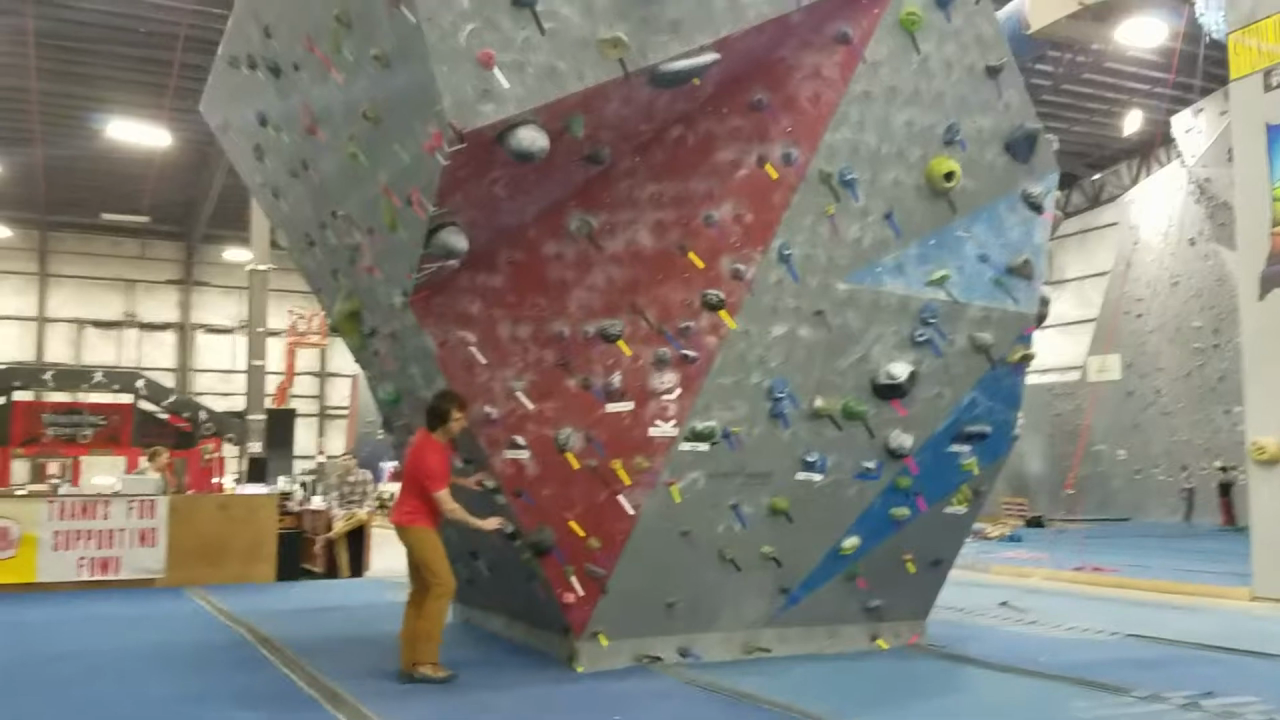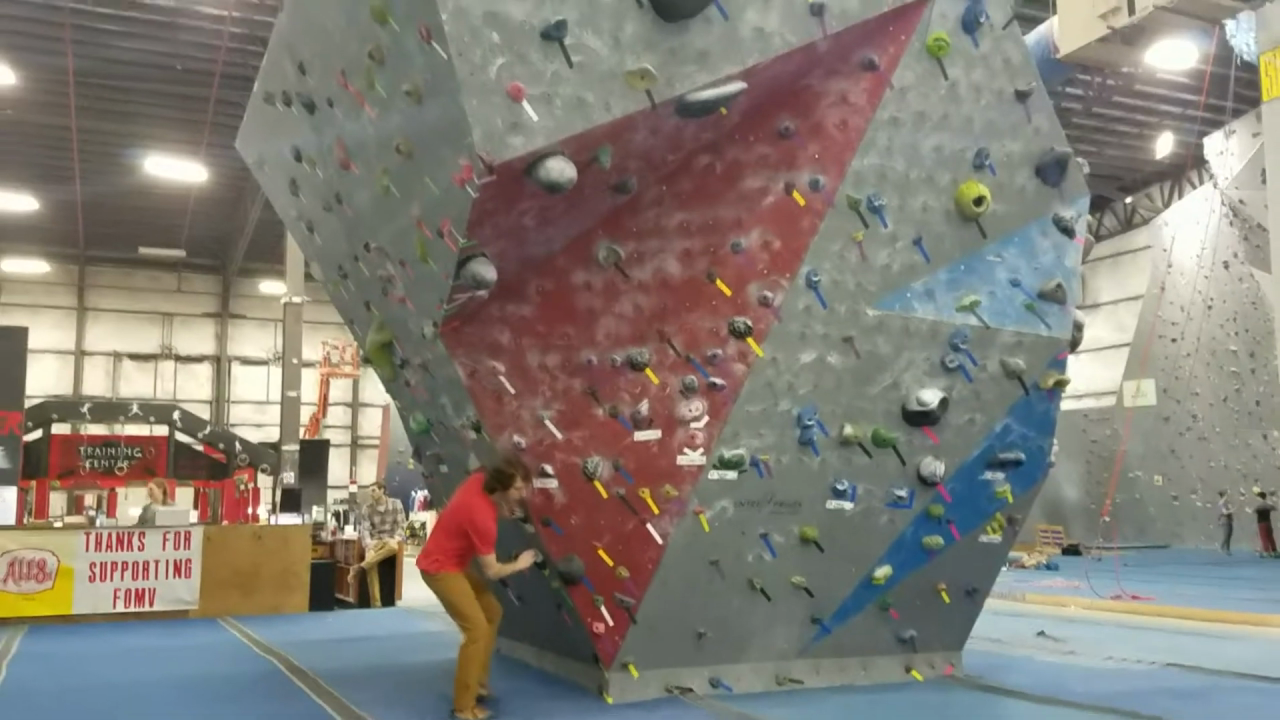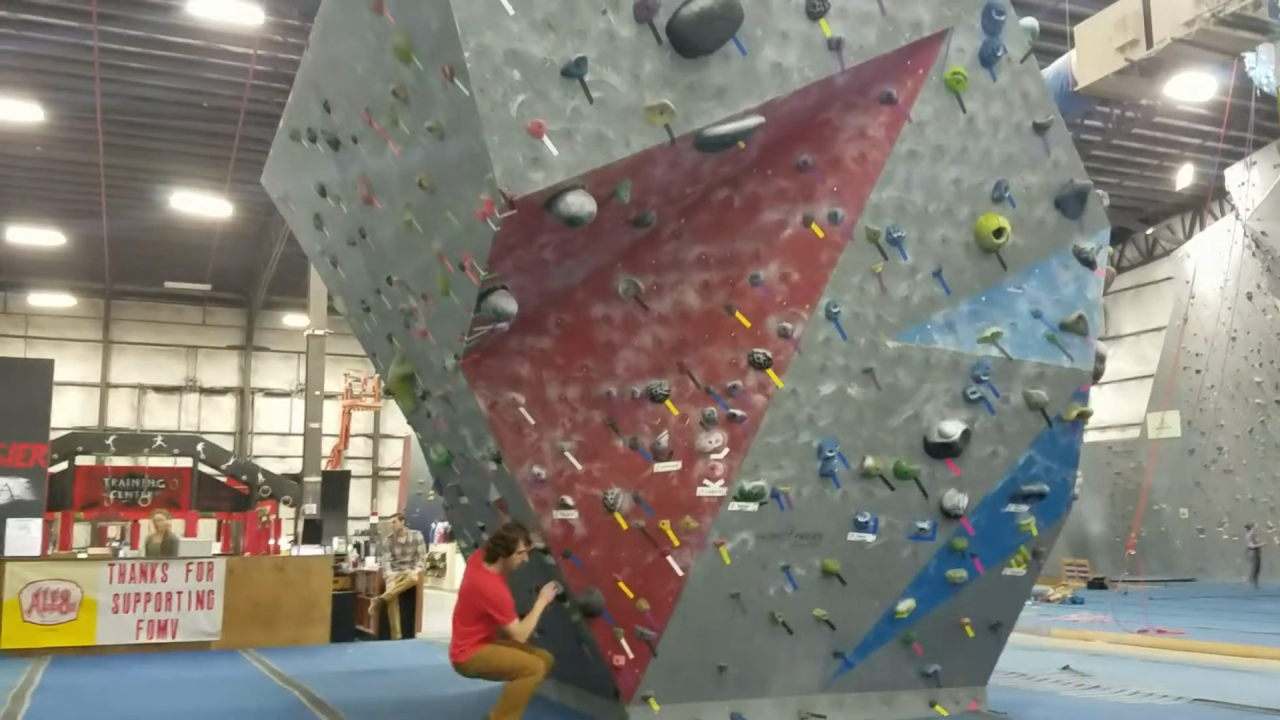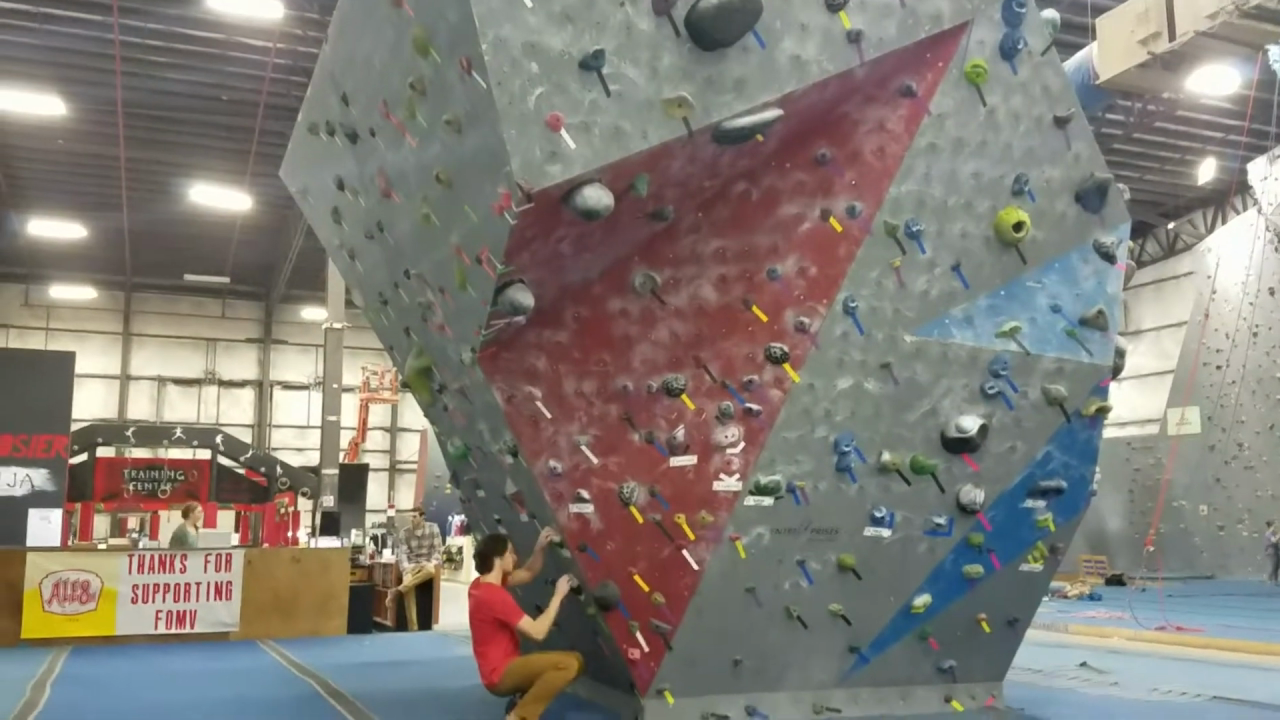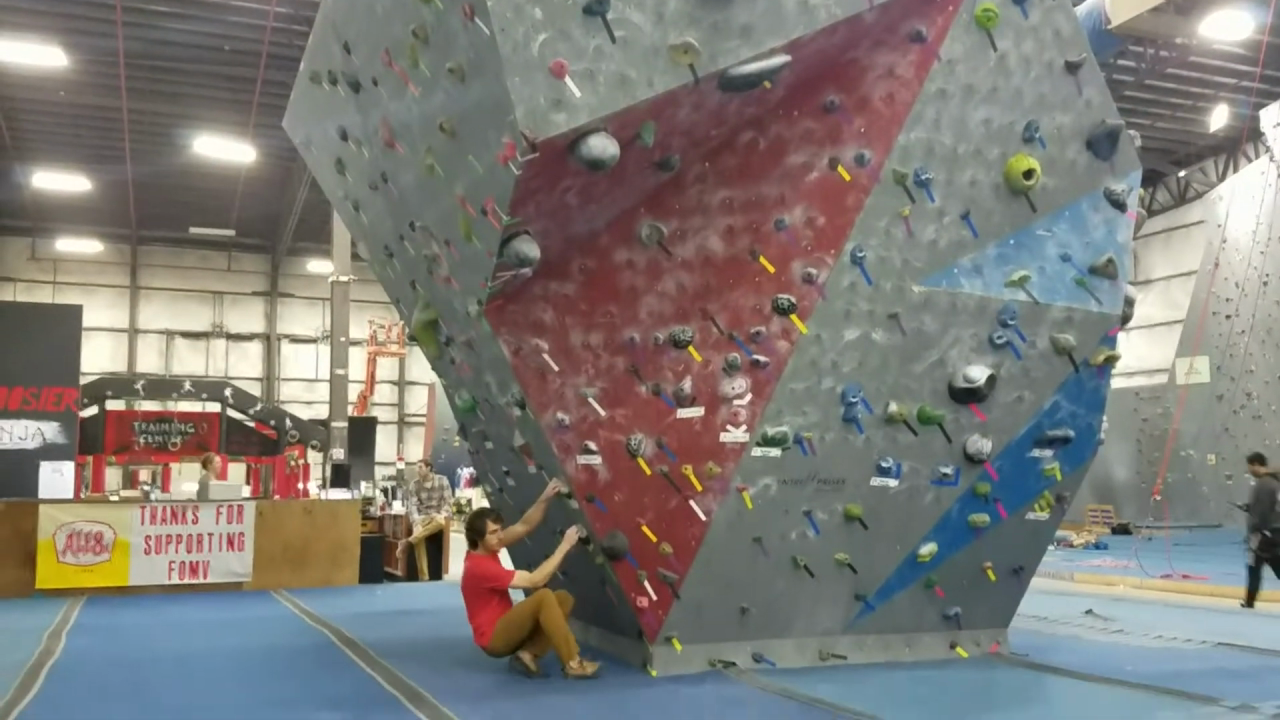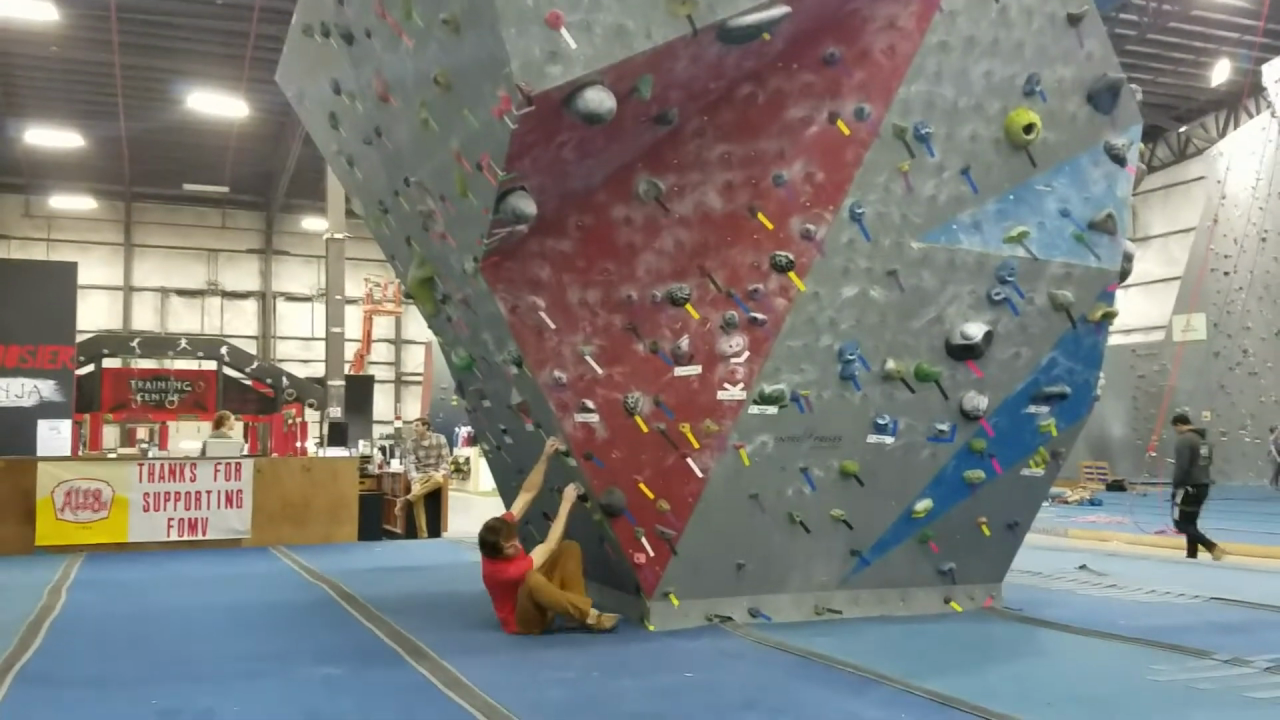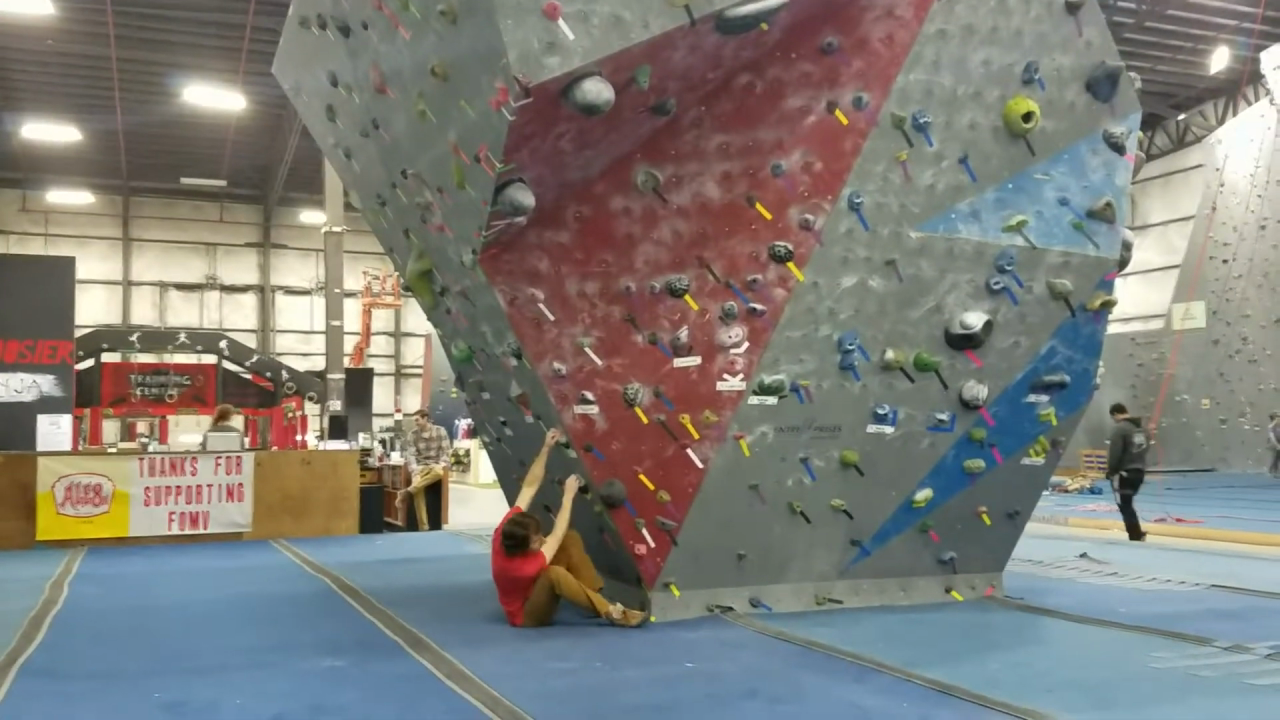
dt=0.7s
person 1, frame 1
left shoulder: (432, 440)
right shoulder: (429, 453)
right elbow: (448, 508)
left wrist: (463, 481)
right wrist: (482, 524)
left hip: (415, 521)
right hip: (416, 524)
left knee: (422, 591)
right knee: (444, 585)
left ankle: (411, 664)
right ankle: (426, 661)
person 1, frame 2
left shoulder: (478, 480)
right shoulder: (483, 517)
right elbow: (491, 571)
left wrist: (500, 511)
right wrist: (520, 564)
left hip: (452, 561)
right hip: (440, 568)
left knee: (493, 613)
right knee: (477, 629)
left ankle: (477, 684)
person 1, frame 3
left shoulder: (478, 559)
right shoulder: (493, 588)
right elbow: (519, 635)
left wrist: (520, 546)
right wrist: (542, 601)
left hip: (478, 642)
right hip: (468, 657)
left knee: (544, 659)
right knee: (534, 667)
person 1, frame 4
left shoulder: (481, 585)
right shoulder: (494, 596)
left elbow: (528, 574)
right elbow: (537, 632)
left wrist: (540, 548)
right wrist: (558, 595)
left hip: (504, 668)
right hip: (500, 675)
left knee: (575, 659)
right knee: (569, 664)
left ankle: (524, 700)
person 1, frame 5
left shoulder: (485, 550)
right shoulder: (481, 567)
left elbow: (525, 526)
right elbow: (535, 580)
left wrist: (545, 499)
right wrist: (565, 545)
left hip: (504, 628)
right hip: (494, 638)
left knee: (564, 598)
right knee: (544, 596)
left ankle: (527, 654)
right ankle: (572, 663)
person 1, frame 6
left shoulder: (501, 531)
right shoulder: (503, 571)
left elbow: (528, 493)
right elbow: (549, 546)
left wrist: (545, 457)
right wrist: (567, 504)
right hip: (522, 623)
left knee: (568, 547)
right knee: (533, 580)
left ankle: (577, 611)
right ankle: (590, 616)
person 1, frame 7
left shoulder: (505, 532)
right shoulder: (523, 567)
left elbow: (529, 488)
right elbow: (556, 537)
left wrist: (546, 448)
right wrist: (568, 495)
left hip: (534, 591)
right hip: (527, 615)
left knee: (570, 537)
right knee: (554, 573)
left ankle: (595, 599)
right ankle: (611, 612)
